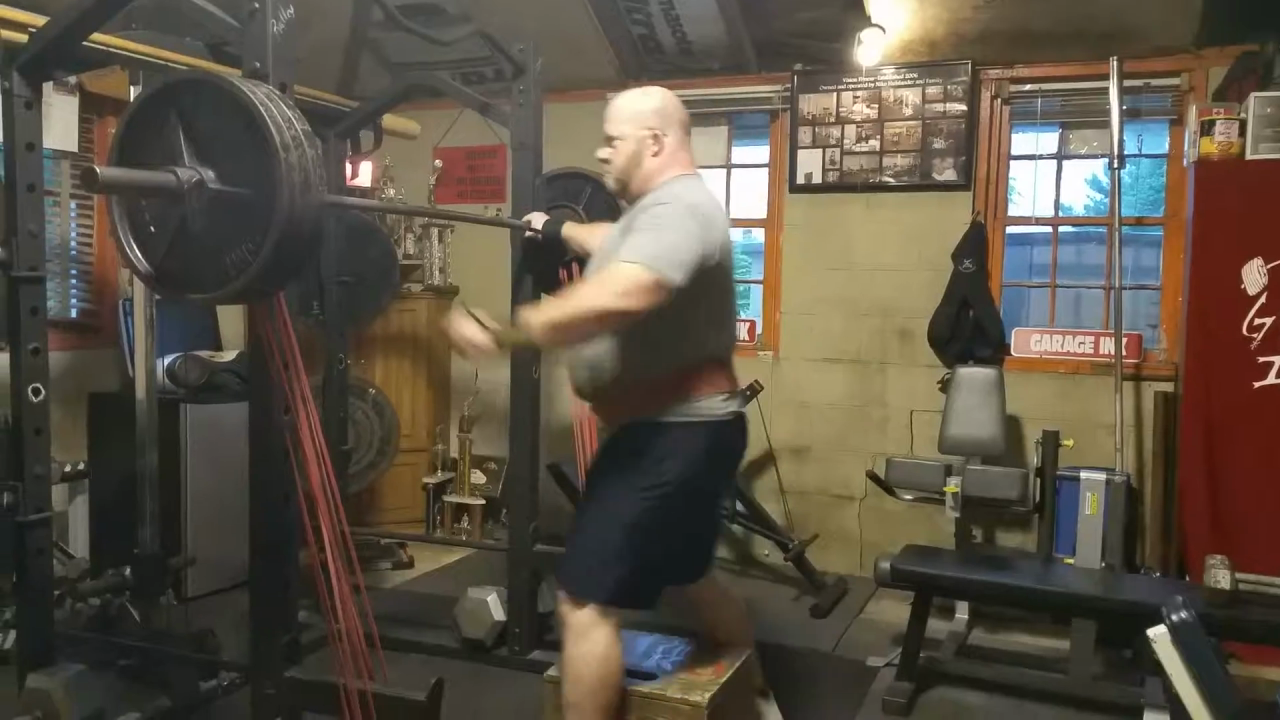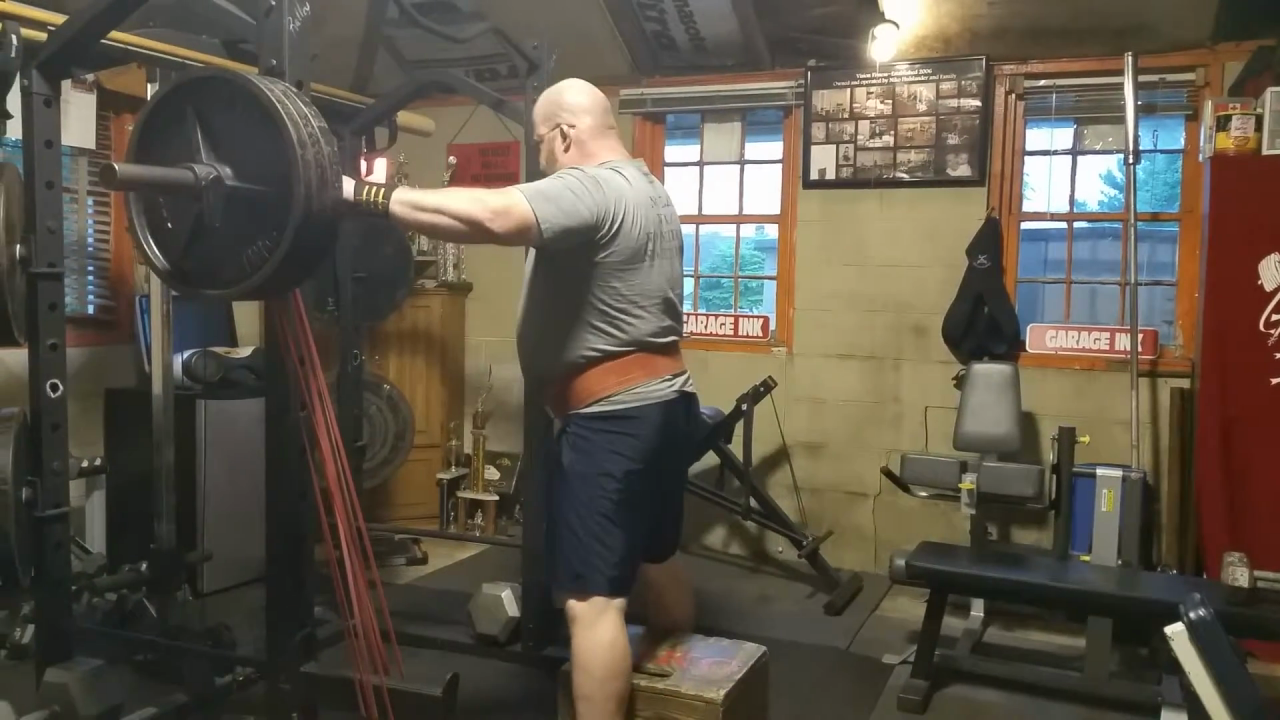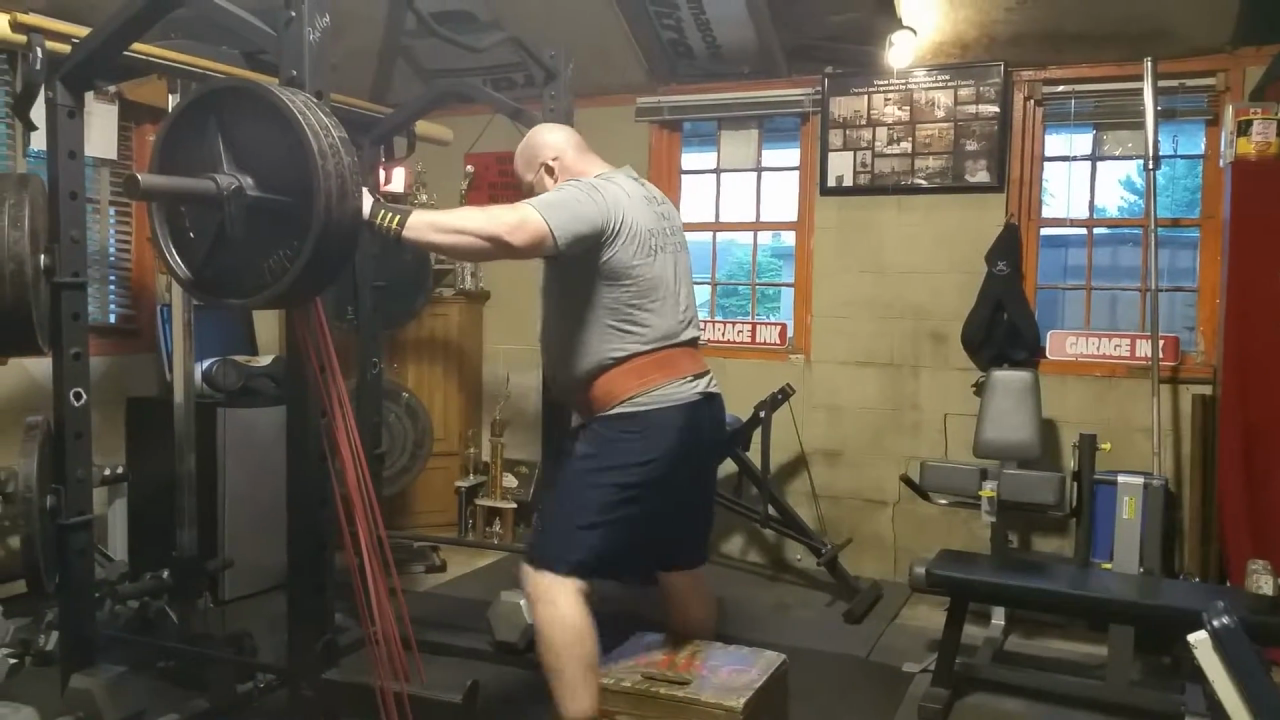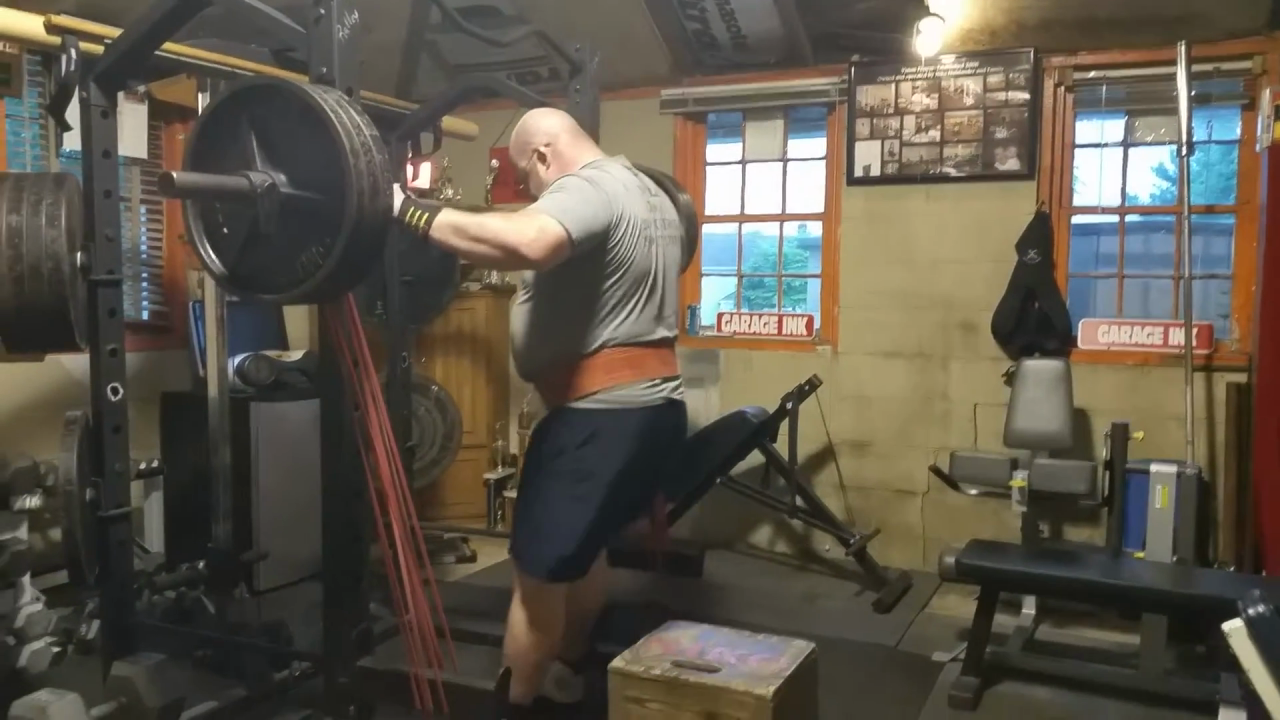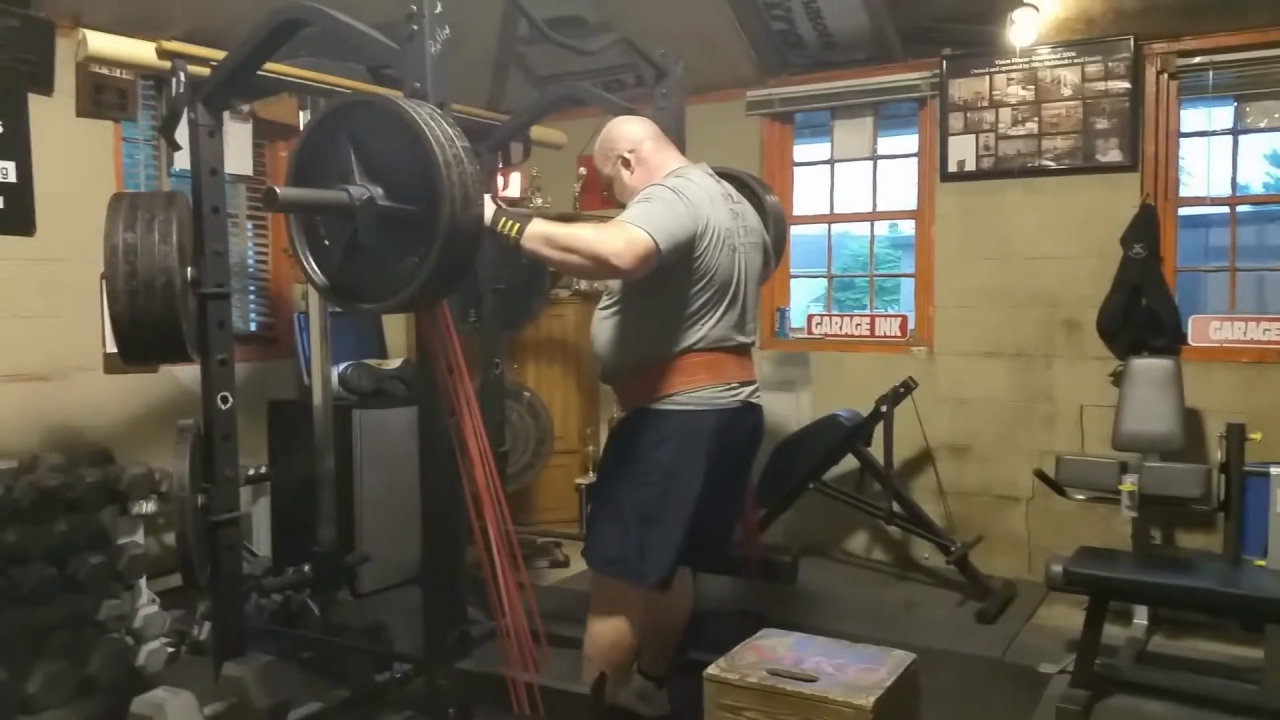
dt=0.7s
person 1, frame 1
left shoulder: (678, 210)
right shoulder: (666, 208)
left elbow: (620, 295)
right elbow: (610, 245)
left wrist: (504, 329)
right wrist: (554, 228)
left hip: (668, 434)
right hip: (690, 427)
left knee: (588, 603)
right knee: (685, 570)
person 1, frame 2
left shoulder: (594, 189)
right shoulder: (644, 190)
left elbow: (489, 216)
left wrist: (367, 195)
left hip: (614, 418)
right hip: (659, 404)
left knee: (591, 596)
right knee: (652, 556)
person 1, frame 3
left shoulder: (591, 198)
right shoulder: (647, 198)
left elbow: (504, 230)
left wrist: (384, 216)
left hip: (640, 420)
right hip: (692, 406)
left knee: (549, 573)
right knee: (678, 566)
person 1, frame 4
left shoulder: (587, 189)
right shoulder: (648, 192)
left elbow: (525, 243)
left wrist: (414, 212)
left hip: (603, 410)
right hip: (654, 402)
left knee: (541, 570)
right knee: (581, 540)
person 1, frame 5
left shoulder: (672, 199)
right shoulder: (732, 202)
left elbow: (615, 253)
left wrist: (505, 221)
left hip: (678, 417)
right hip: (729, 406)
left knee: (617, 574)
right knee: (669, 561)
